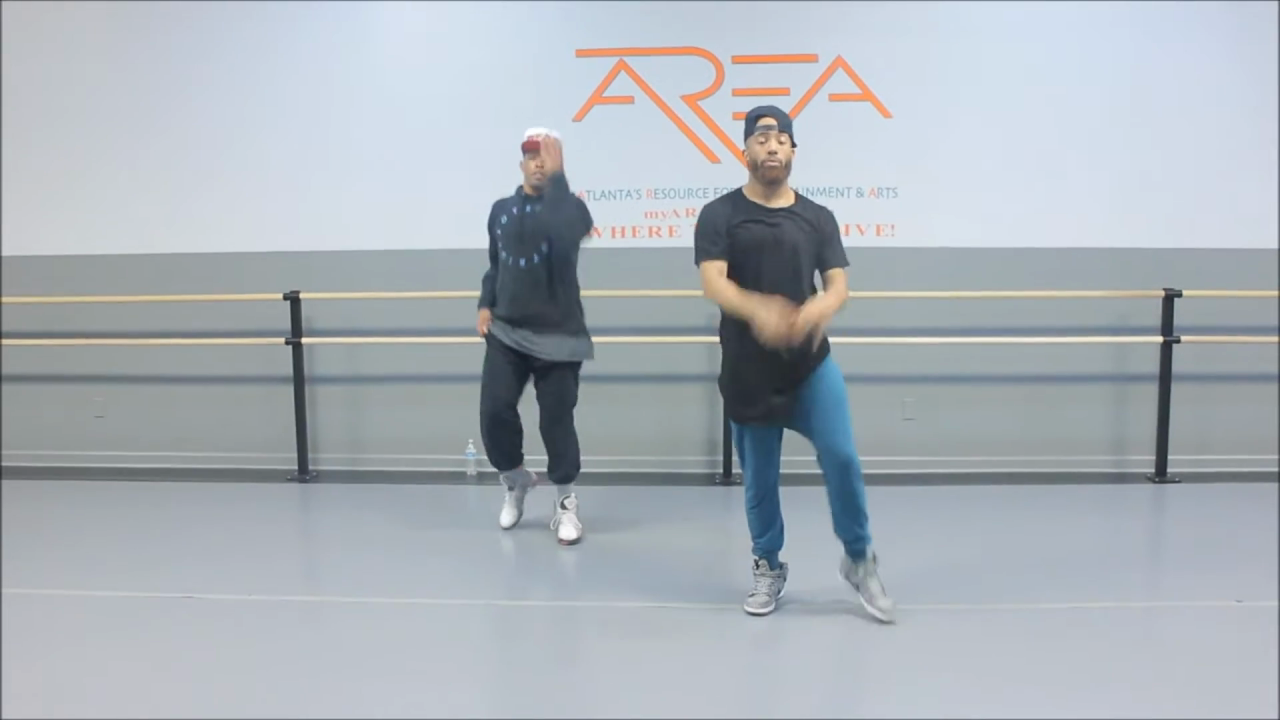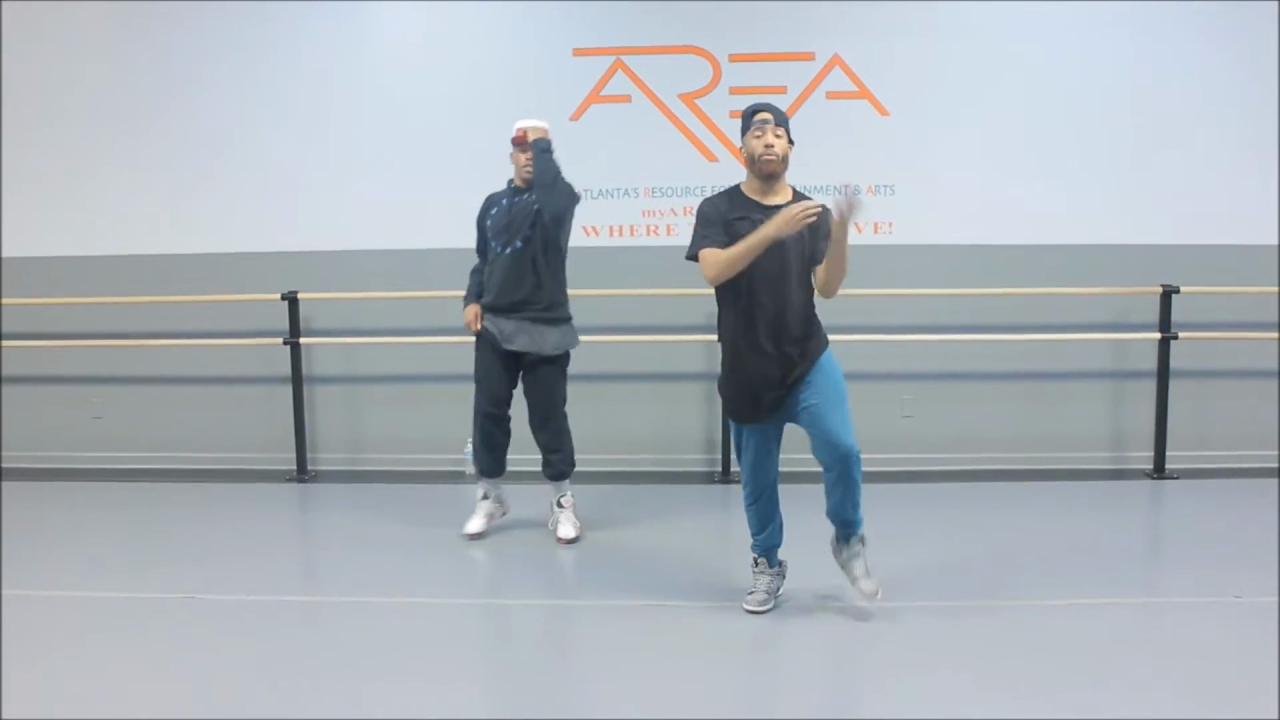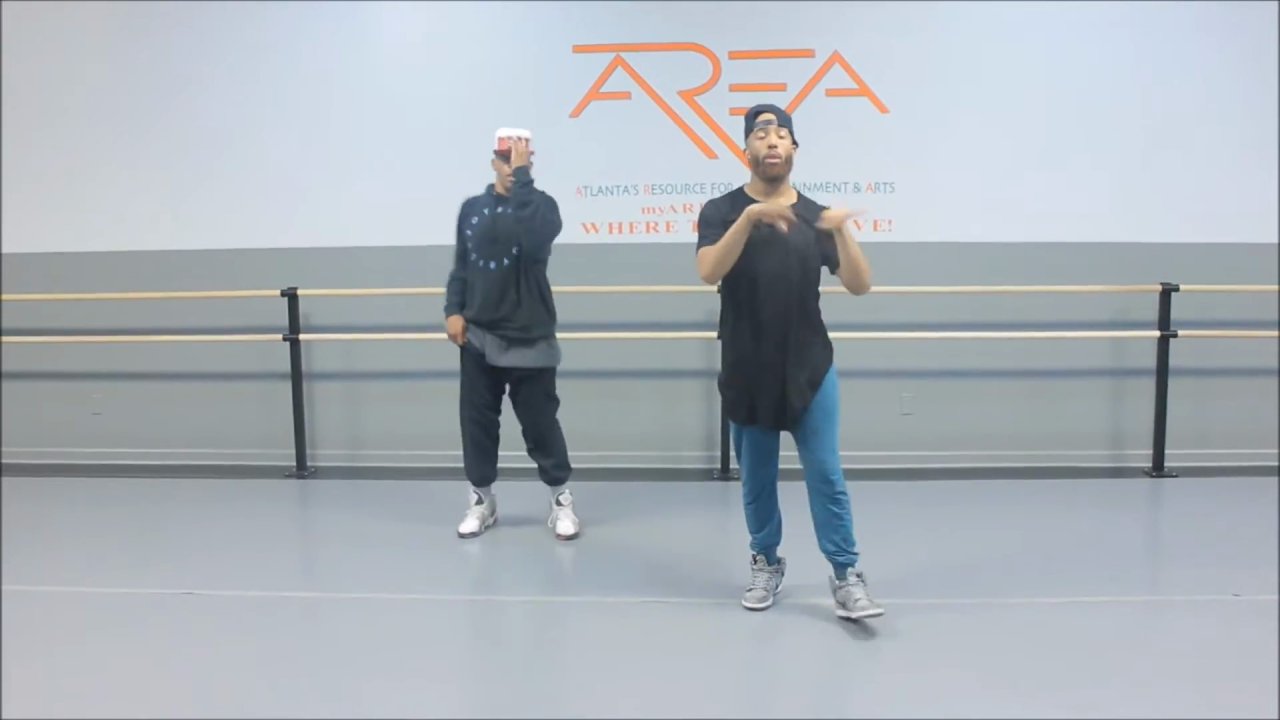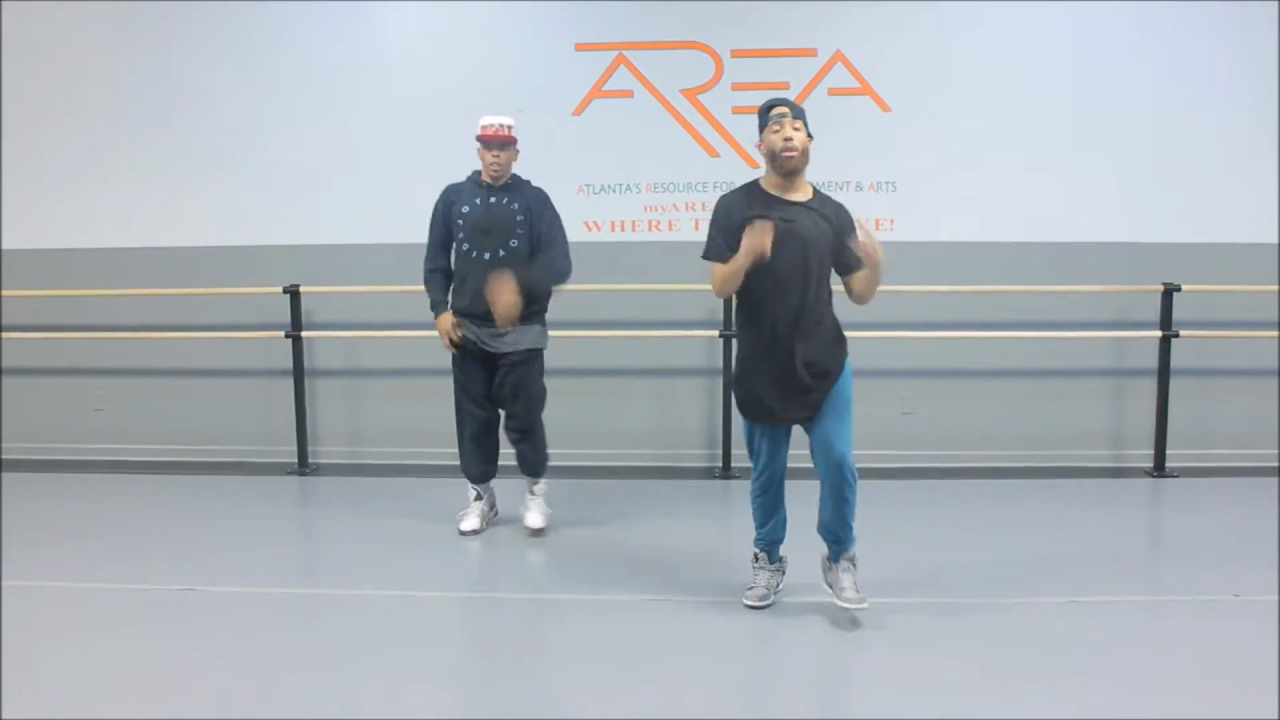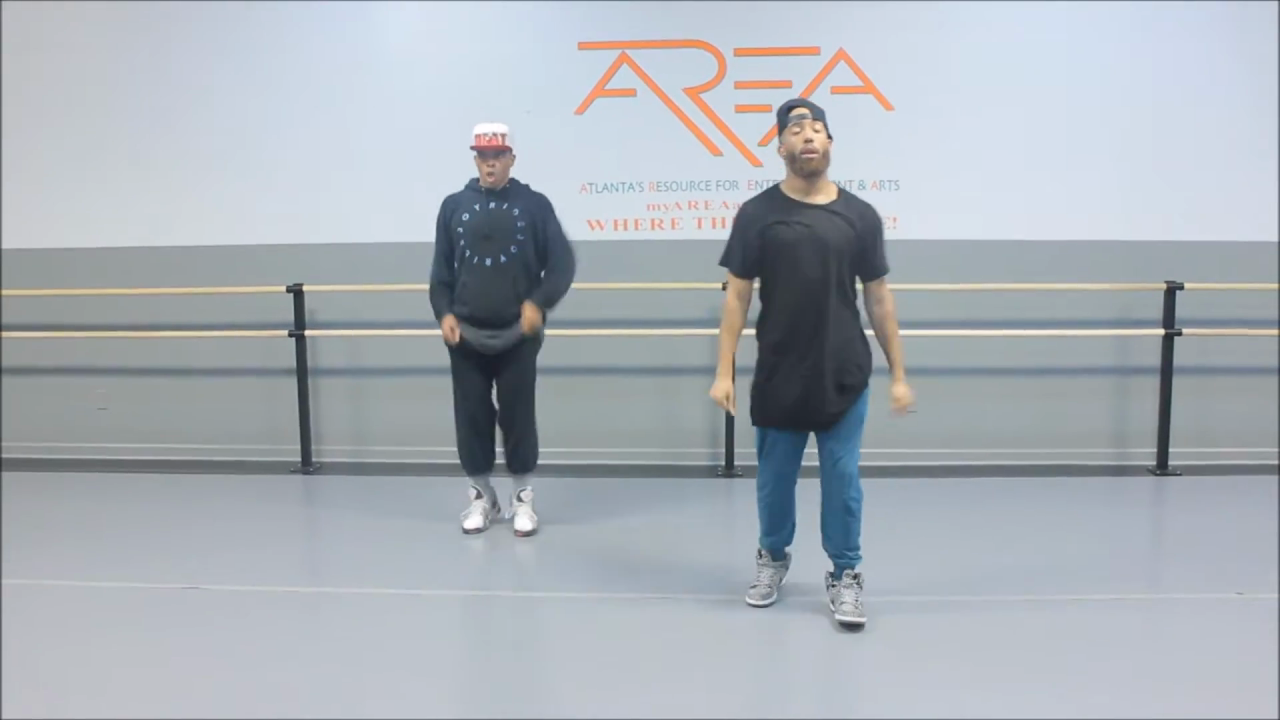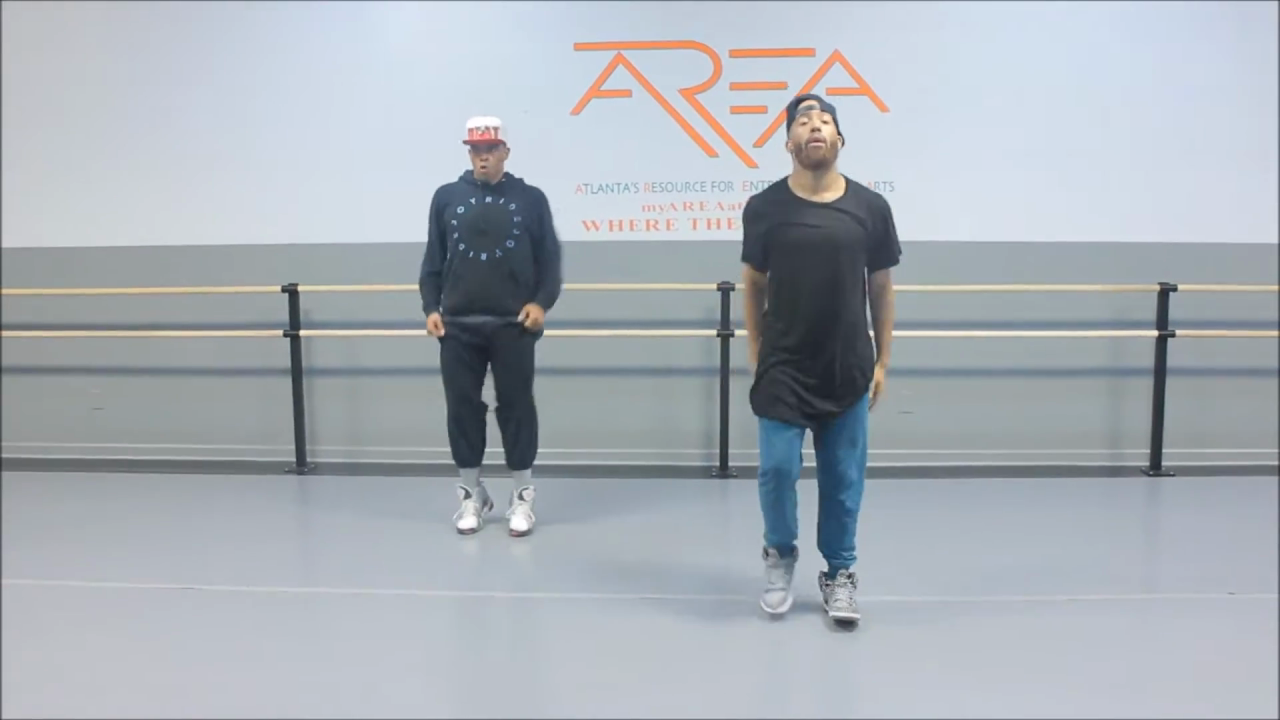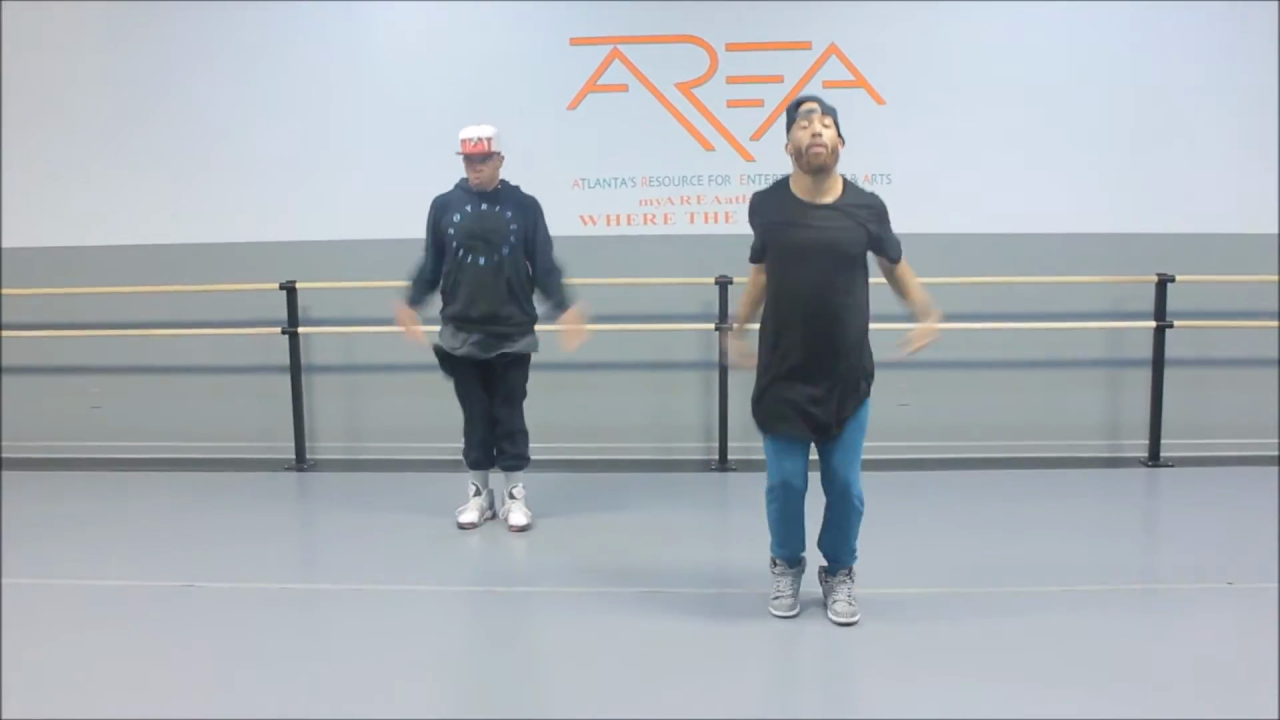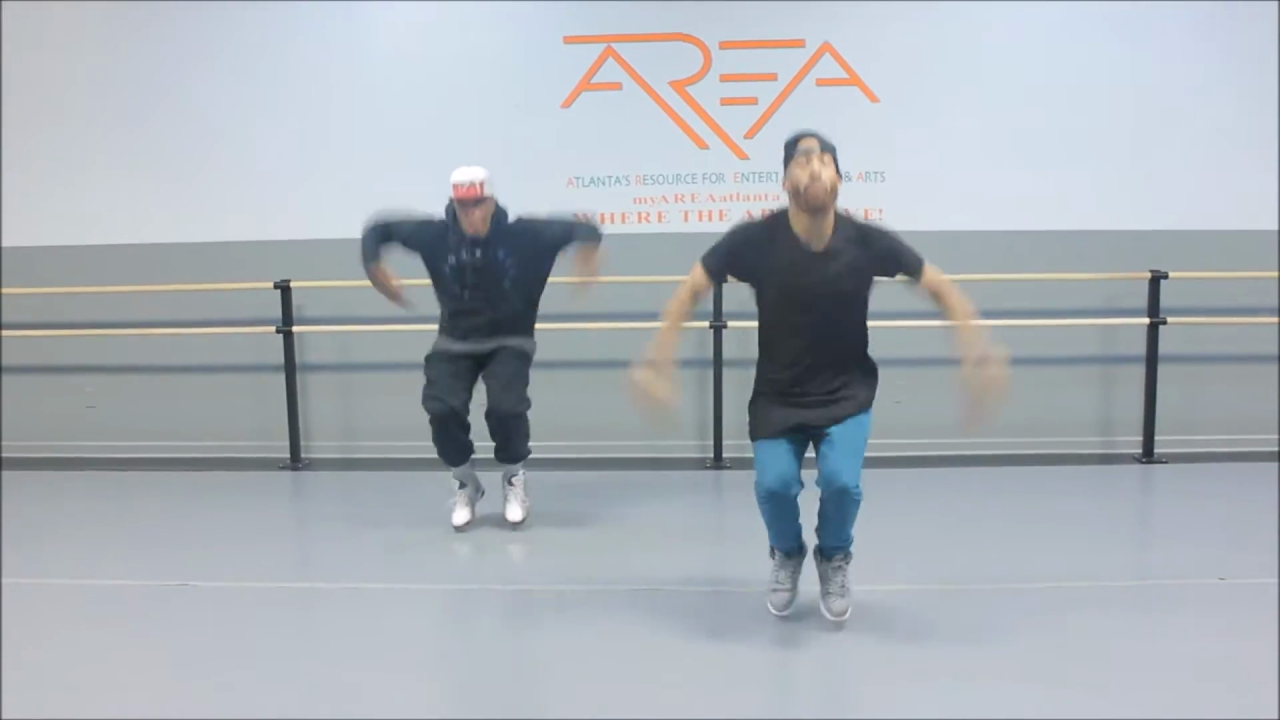
dt=0.2s
person 1, frame 1
left shoulder: (818, 218)
right shoulder: (719, 214)
left elbow: (838, 286)
right elbow: (713, 283)
left wrist: (820, 307)
right wrist: (757, 309)
left hip: (812, 365)
right hip: (748, 374)
left knee: (842, 460)
right knee: (759, 480)
left ankle: (859, 561)
right ankle: (768, 568)
person 1, frame 2
left shoulder: (811, 211)
right shoulder: (717, 209)
left elbow: (828, 287)
right elbow: (714, 271)
left wrist: (840, 232)
right wrist: (772, 230)
left hip: (808, 357)
right hip: (747, 368)
left knee: (841, 450)
right knee: (757, 476)
left ankle: (848, 539)
right ankle: (767, 565)
person 1, frame 3
left shoulder: (815, 216)
right shoulder: (722, 210)
left elbow: (860, 286)
right elbow: (708, 272)
left wrist: (842, 232)
right wrist: (750, 217)
left hip: (810, 367)
right hip: (748, 372)
left knee: (826, 475)
right knee: (757, 477)
left ankle: (846, 576)
right ankle: (766, 563)
person 1, frame 4
left shoulder: (832, 212)
right shoulder: (735, 205)
left elbow: (861, 294)
right elbow: (721, 285)
left wrist: (872, 262)
right wrist: (746, 255)
left hip: (825, 363)
right hip: (762, 368)
left knee: (838, 465)
right knee: (767, 471)
left ankle: (839, 559)
right ankle: (768, 560)
person 1, frame 5
left shoulder: (861, 215)
right shoulder: (757, 213)
left elbow: (877, 294)
right elbow: (737, 294)
left wrist: (898, 373)
right wrist: (724, 372)
left hip: (845, 373)
right hip: (780, 375)
left knee: (843, 478)
right knee: (776, 476)
left ankle: (844, 576)
right ankle: (773, 558)
person 1, frame 6
left shoulder: (870, 207)
right shoulder: (764, 207)
left elbow: (880, 283)
left wrist: (882, 357)
right wrist: (755, 353)
left hip: (848, 369)
right hip: (784, 367)
left knee: (843, 478)
right knee: (777, 467)
left ankle: (839, 574)
right ankle: (780, 555)
person 1, frame 7
left shoulder: (867, 207)
right shoulder: (767, 206)
left elbow: (894, 265)
left wrist: (927, 314)
right wrist: (738, 330)
left hip: (848, 375)
right hip: (783, 377)
left knee: (844, 484)
right knee: (785, 481)
left ankle: (839, 574)
right ankle: (786, 567)
person 1, frame 8
left shoulder: (869, 242)
right shoulder: (756, 238)
left elbow: (935, 283)
right elbow: (691, 289)
left wrist: (973, 342)
right wrist: (659, 357)
left hip: (847, 391)
right hip: (779, 396)
left knee: (842, 483)
right knee: (774, 484)
left ankle: (833, 558)
right ankle: (787, 556)
person 2, frame 1
left shoulder: (566, 207)
right shoulder: (501, 210)
left elbow: (571, 234)
left wrist: (558, 175)
right wrist: (485, 306)
left hip: (558, 336)
right hip: (506, 332)
left knee: (557, 420)
right knee: (494, 412)
left ankle: (565, 503)
right ankle: (516, 482)
person 2, frame 2
left shoulder: (557, 196)
right shoulder: (492, 203)
left elbow: (554, 201)
left wrist: (544, 145)
right wrist: (472, 299)
left hip: (544, 325)
right hip: (494, 324)
left knee: (547, 416)
right knee: (489, 410)
left ankle: (562, 501)
right ankle: (489, 498)
person 2, frame 3
left shoulder: (541, 204)
right shoulder: (472, 208)
left elbow: (535, 240)
right elbow: (461, 266)
left wrist: (523, 175)
right wrist: (453, 309)
left hip: (529, 337)
right hip: (479, 336)
left knee: (540, 424)
right knee: (477, 421)
left ankle: (561, 500)
right ankle: (482, 500)
person 2, frame 4
left shoulder: (534, 198)
right shoulder: (454, 196)
left elbow: (558, 262)
right elbow: (436, 259)
left wrist: (521, 288)
right wrist: (440, 308)
left hip: (521, 329)
right hip: (469, 329)
left knee: (524, 414)
right knee: (474, 416)
left ankle: (535, 492)
right ankle: (481, 497)
person 2, frame 5
left shoulder: (535, 205)
right shoulder: (454, 206)
left elbow: (562, 263)
right elbow: (442, 270)
left wrist: (539, 304)
right wrist: (444, 313)
left hip: (517, 332)
right hip: (468, 333)
left knee: (517, 416)
right knee: (471, 416)
left ankle: (522, 497)
right ankle: (481, 495)
person 2, frame 6
left shoulder: (529, 198)
right shoulder: (446, 197)
left elbow: (549, 257)
right elbow: (433, 259)
left wrist: (541, 301)
right wrist: (431, 307)
left hip: (511, 323)
right hip: (459, 324)
left knee: (516, 406)
right knee: (462, 408)
left ankle: (521, 495)
right ankle: (472, 494)
person 2, frame 7
left shoulder: (525, 206)
right shoulder: (444, 205)
left elbow: (544, 265)
right elbow: (432, 264)
left wrist: (565, 308)
right wrist: (411, 303)
left hip: (512, 333)
right hip: (461, 333)
left knee: (508, 415)
right knee: (476, 416)
left ankle: (515, 495)
right ankle: (479, 494)
person 2, frame 8
left shoulder: (521, 235)
right shoulder: (435, 233)
left elbow: (577, 229)
right elbow: (379, 229)
left wrist: (588, 246)
right wrist: (374, 267)
left hip: (508, 341)
right hip: (455, 343)
left knee: (506, 410)
right knee: (442, 410)
left ankle: (514, 481)
right ankle: (466, 485)
